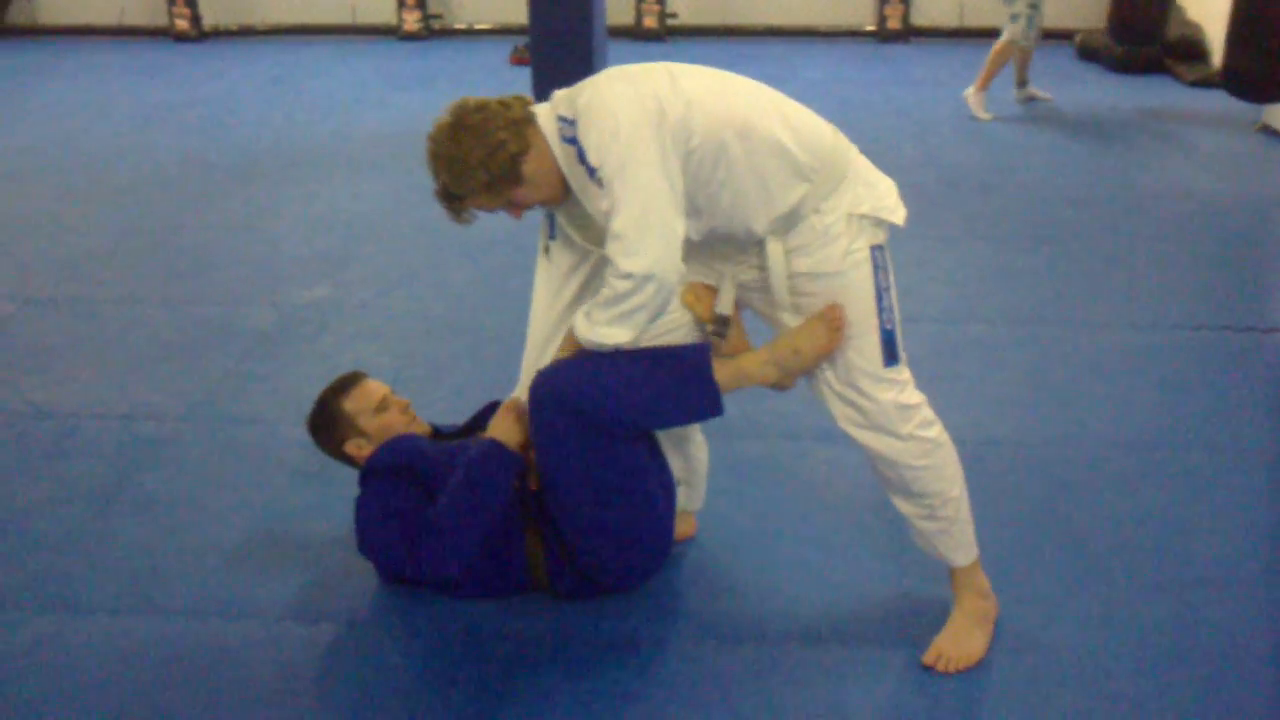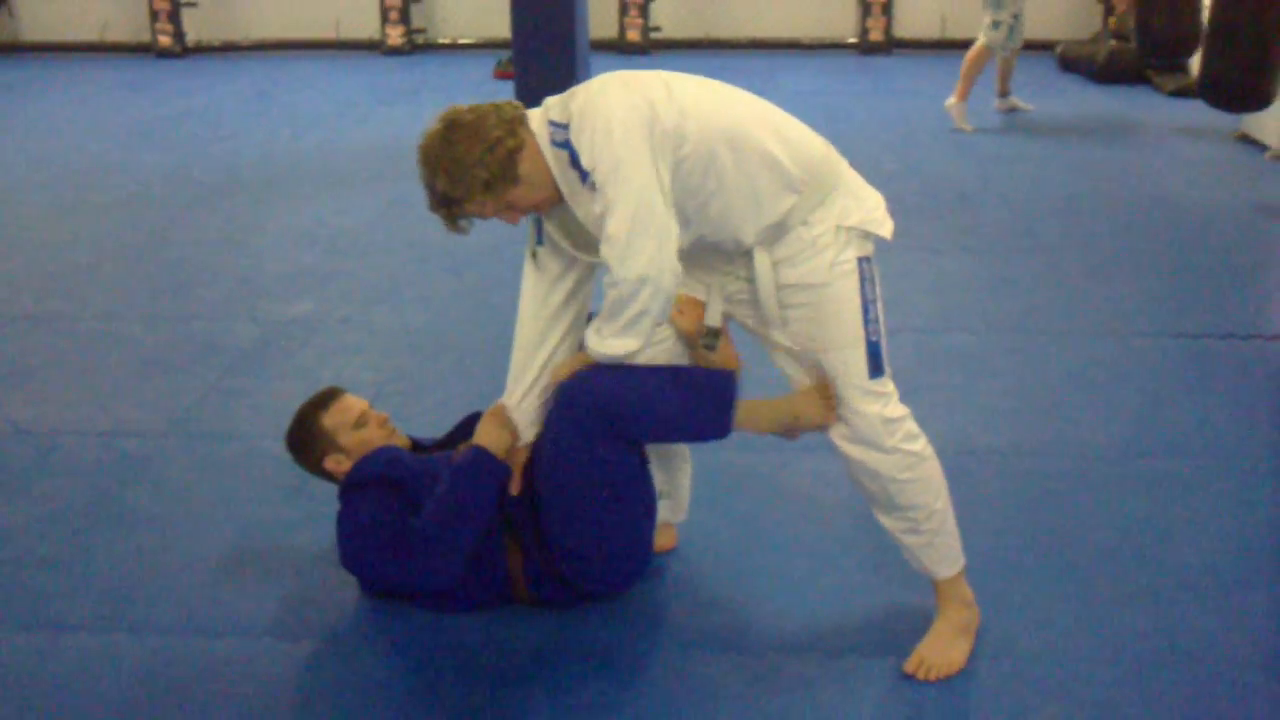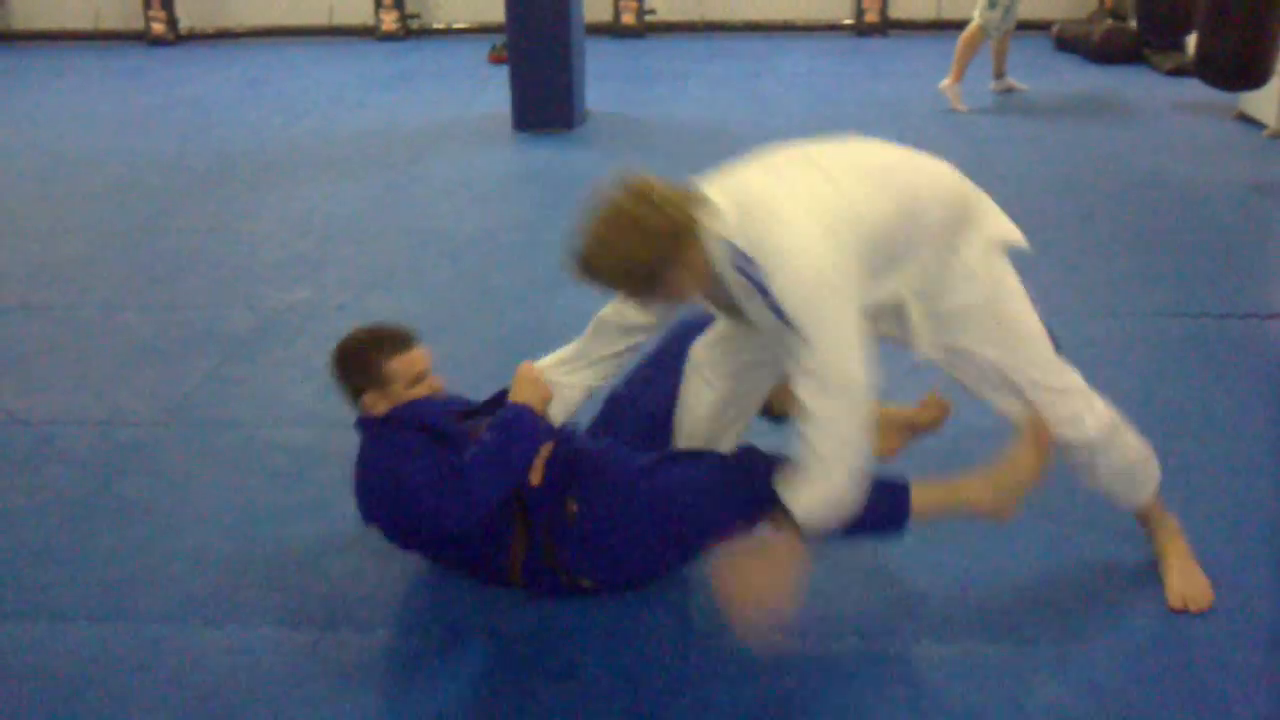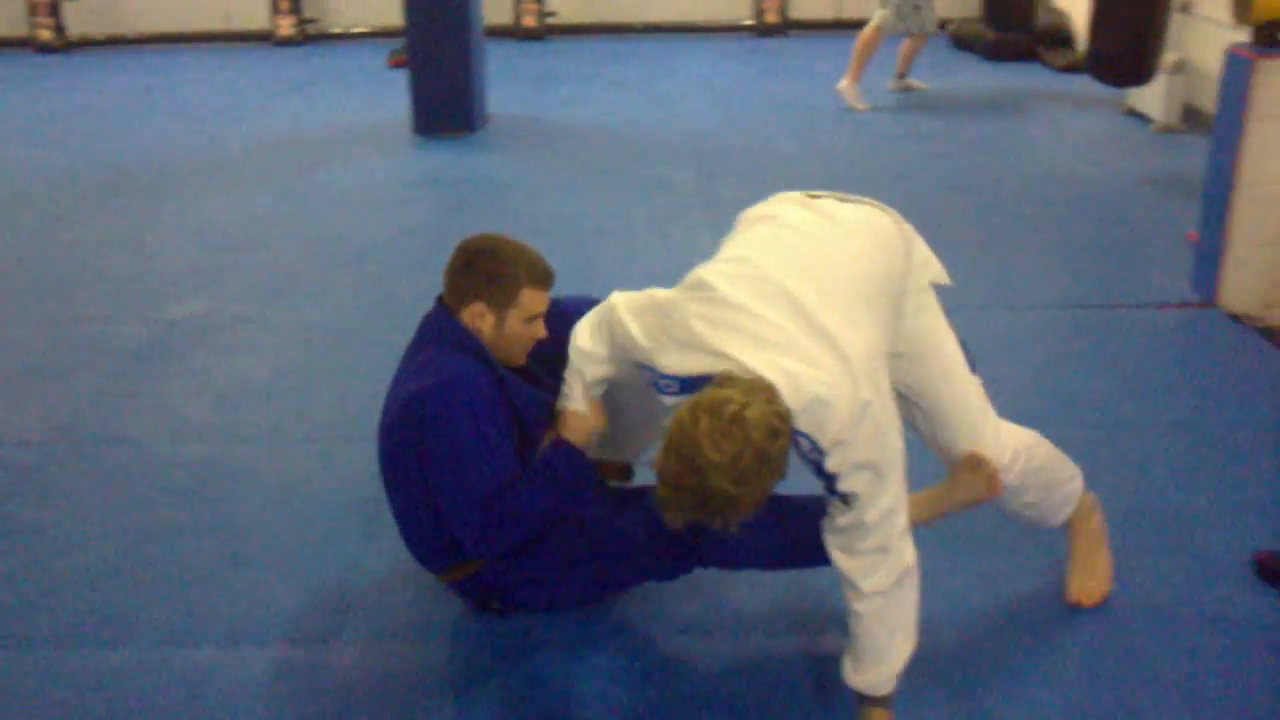
dt=0.5s
person 1, frame 1
left shoulder: (614, 122)
right shoulder: (564, 153)
left elbow: (646, 273)
right elbow: (565, 280)
left wrist: (576, 349)
left hip: (821, 215)
left knee: (879, 405)
left ankle: (973, 590)
person 1, frame 2
left shoulder: (602, 125)
right shoulder: (555, 173)
left elbow: (646, 272)
right elbow: (549, 308)
left wrist: (592, 360)
right wrist: (514, 434)
left hip: (808, 224)
left knee: (865, 416)
left ankle: (956, 601)
person 1, frame 3
left shoulder: (795, 260)
right shoulder: (675, 239)
left elbow: (837, 415)
right elbow: (615, 334)
left wrist: (789, 540)
right wrist: (539, 408)
left hip: (944, 247)
left knee: (1054, 404)
right knee: (716, 368)
left ankle: (1163, 531)
person 1, frame 4
left shoulder: (848, 418)
right shoulder: (667, 333)
left elbow: (878, 565)
right elbow: (605, 323)
right wrist: (573, 414)
left hip: (881, 250)
left knee: (978, 442)
right knee: (631, 382)
left ankle: (1084, 516)
person 2, frame 1
left shoulder: (440, 445)
right shoulder: (383, 510)
right elbow: (443, 554)
left wrist: (532, 436)
right wrist: (497, 449)
left hip: (629, 496)
right hip: (616, 542)
right knee: (560, 389)
left ankle: (722, 346)
right ankle: (762, 365)
person 2, frame 2
left shoulder: (413, 457)
right shoulder: (364, 527)
right elbow: (434, 560)
left wrist: (515, 450)
right wrist: (486, 458)
right hip: (587, 548)
right knee: (593, 393)
left ankle: (700, 354)
right ankle: (779, 413)
person 2, frame 3
left shoulder: (432, 418)
right shoulder: (390, 476)
right elbow: (466, 499)
right wrist: (523, 413)
left hip: (596, 472)
right hip: (589, 530)
left knee: (705, 338)
right knee: (752, 481)
right ankle: (971, 493)
person 2, frame 4
left shoulder: (460, 334)
right shoulder: (441, 401)
left elbow: (585, 323)
right elbow: (496, 527)
right wrist: (568, 452)
left hip: (542, 512)
right hip: (523, 564)
right knee: (693, 529)
right ankle: (913, 516)
